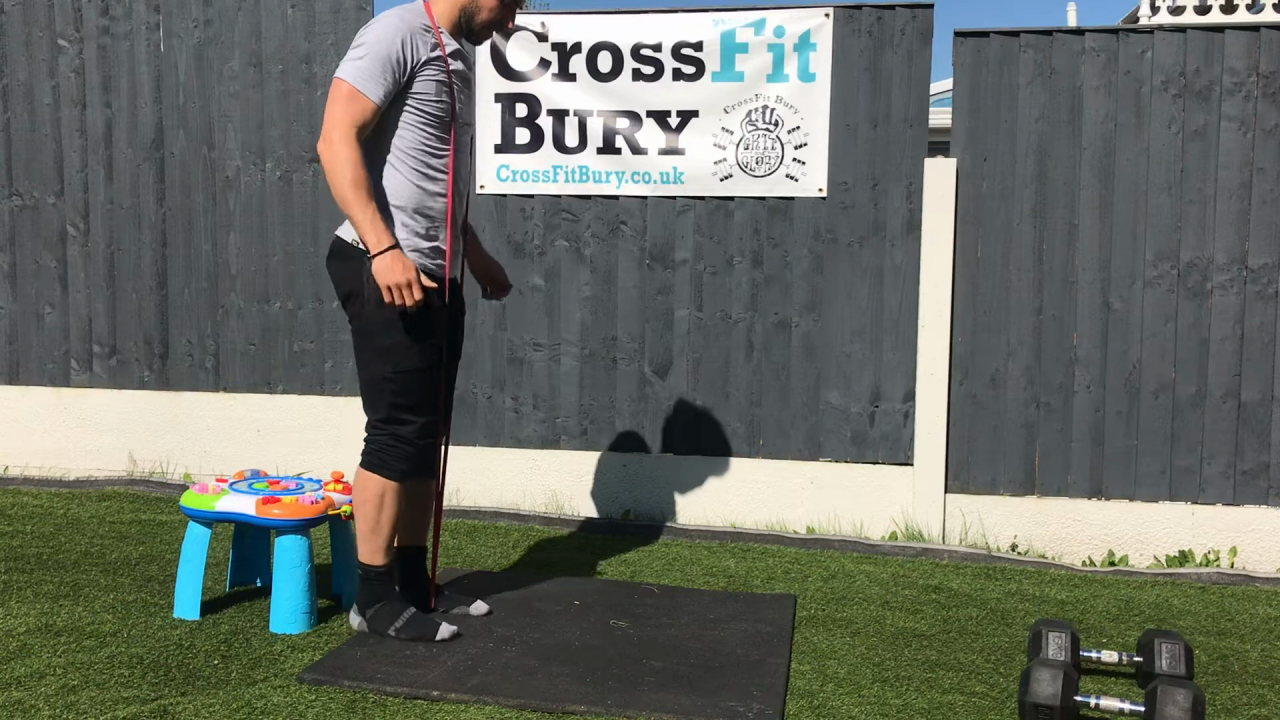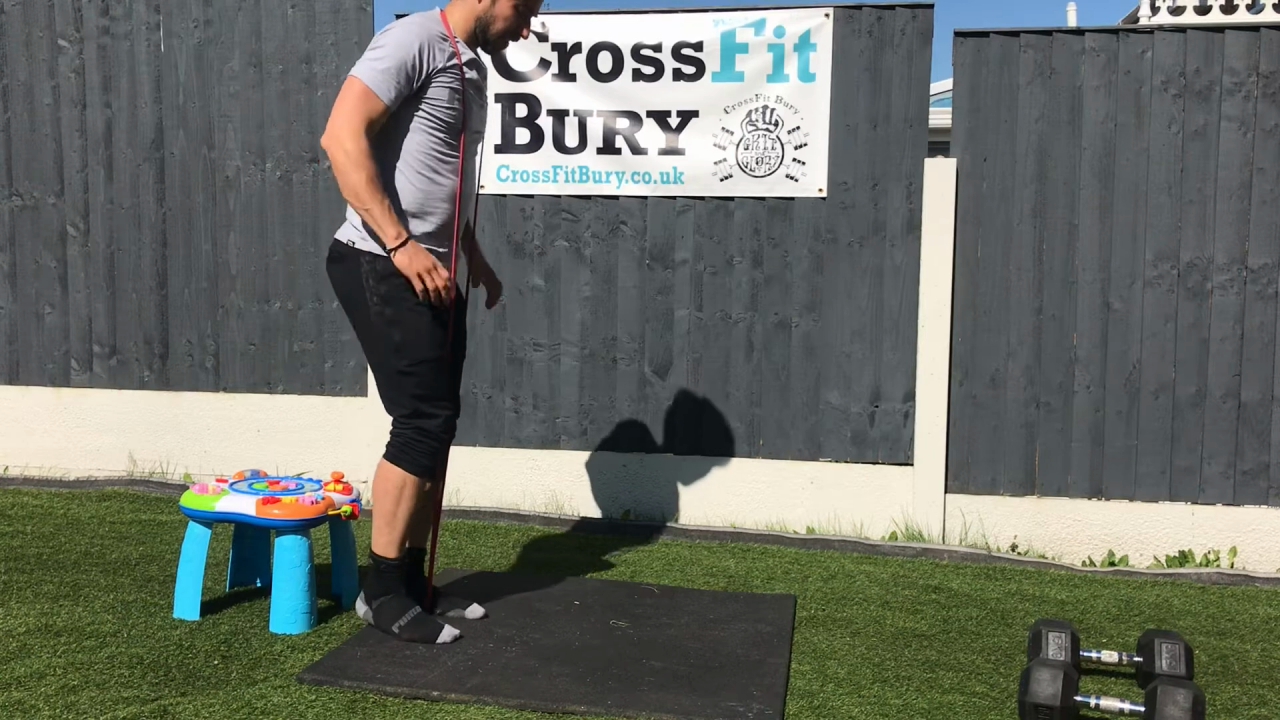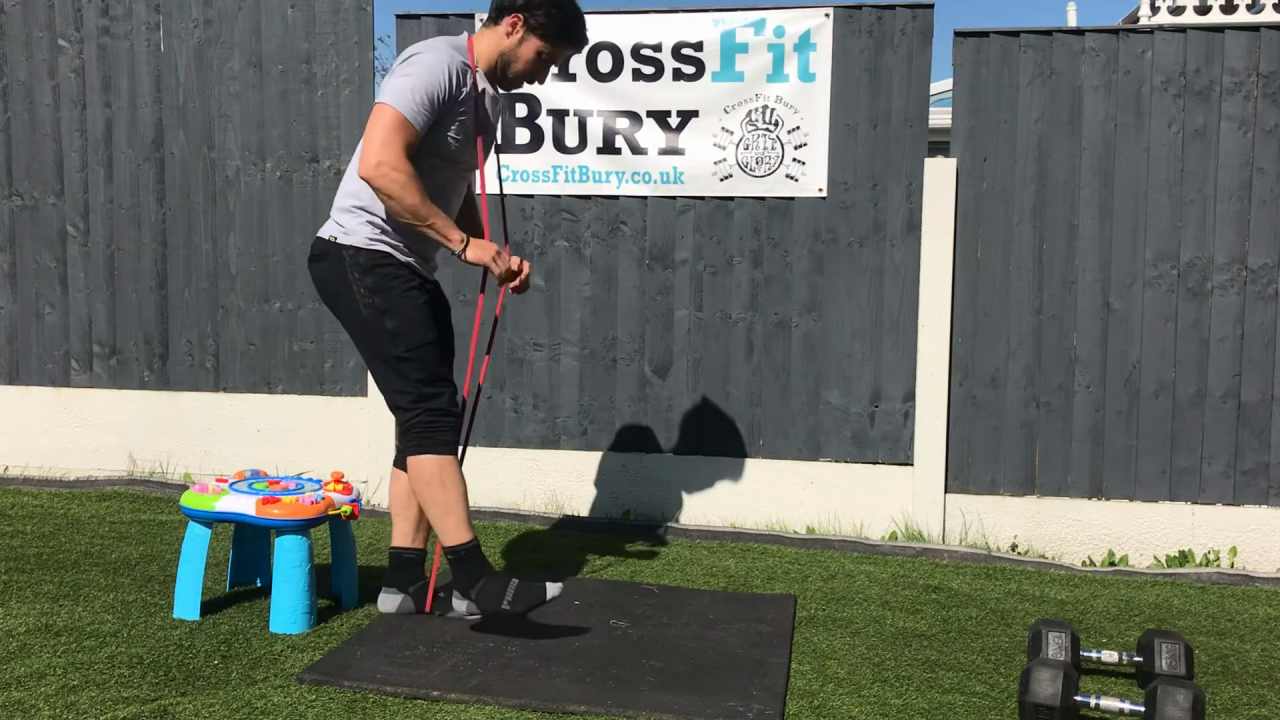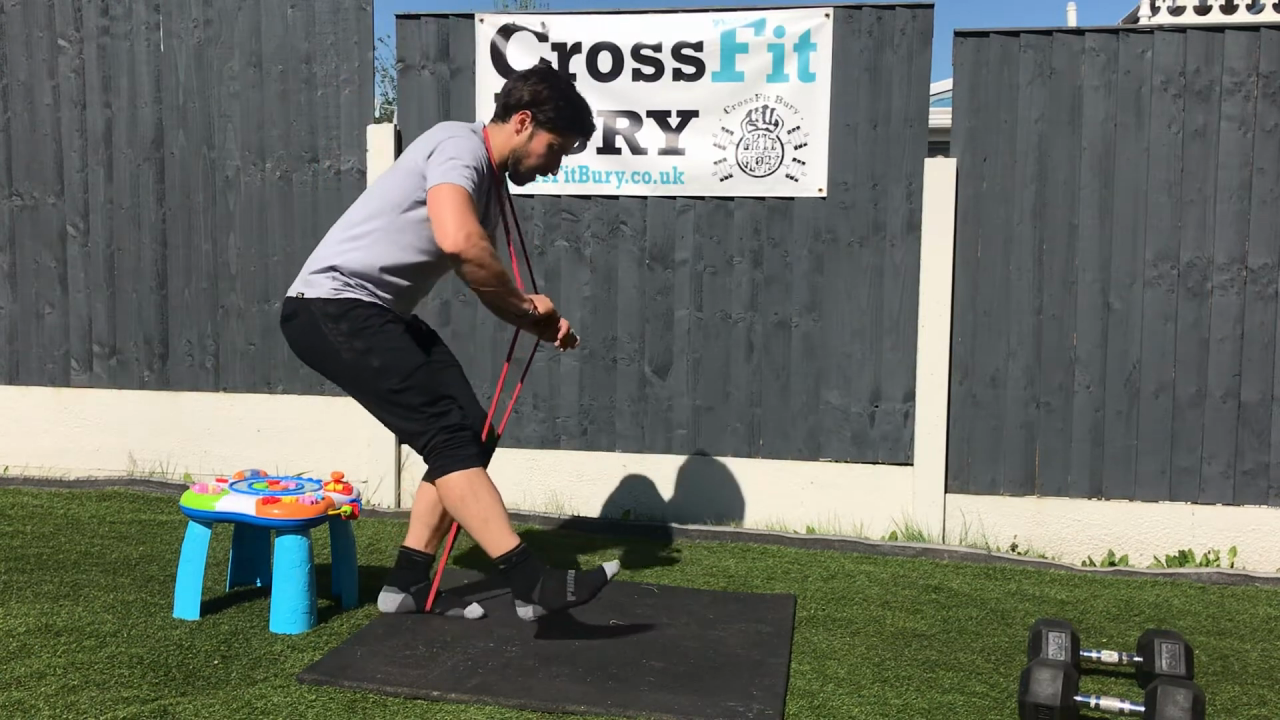
dt=0.7s
person 1, frame 1
left shoulder: (457, 56)
right elbow: (336, 140)
left wrist: (477, 254)
right wrist: (382, 247)
left hip: (432, 273)
right hip: (384, 267)
left knee: (427, 429)
right knee: (399, 427)
left ankle: (411, 581)
right ankle: (375, 597)
person 1, frame 2
left shoulder: (472, 68)
right elbow: (341, 137)
left wrist: (471, 254)
right wrist: (400, 242)
left hip: (432, 271)
right hip: (384, 267)
left knee: (437, 424)
right knee: (422, 420)
left ankle: (409, 581)
right ankle: (381, 588)
person 1, frame 3
left shoulder: (486, 95)
right shoulder: (438, 63)
right elbow: (378, 163)
left wrist: (493, 254)
right wrist: (463, 244)
left hip: (408, 268)
right hip: (363, 258)
left knee: (430, 416)
right knee: (430, 411)
left ankle: (405, 579)
right ankle: (474, 579)
person 1, frame 4
left shoulder: (488, 182)
right shoulder: (459, 146)
left elbow: (483, 275)
right elbow: (458, 243)
left wrist: (537, 321)
right wrist: (525, 304)
left hip: (379, 313)
right hip: (330, 308)
left knee: (469, 433)
right knee: (449, 434)
left ankle: (408, 581)
right ankle: (531, 581)
